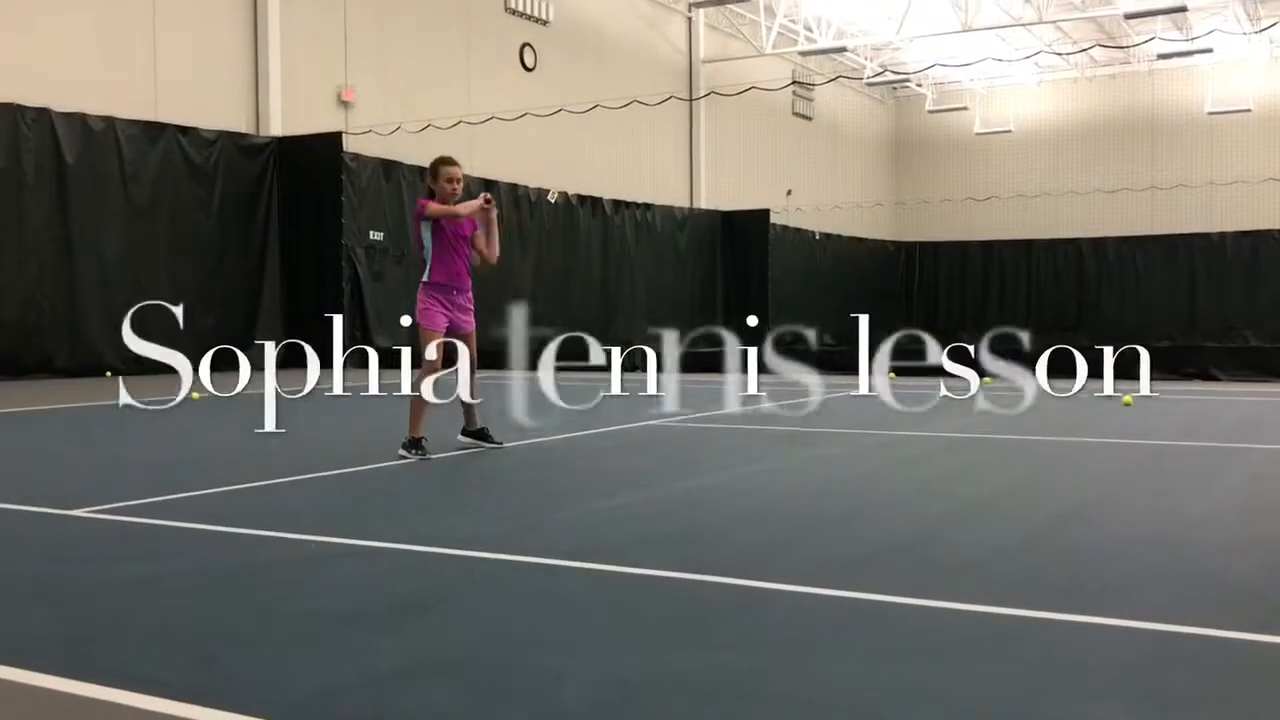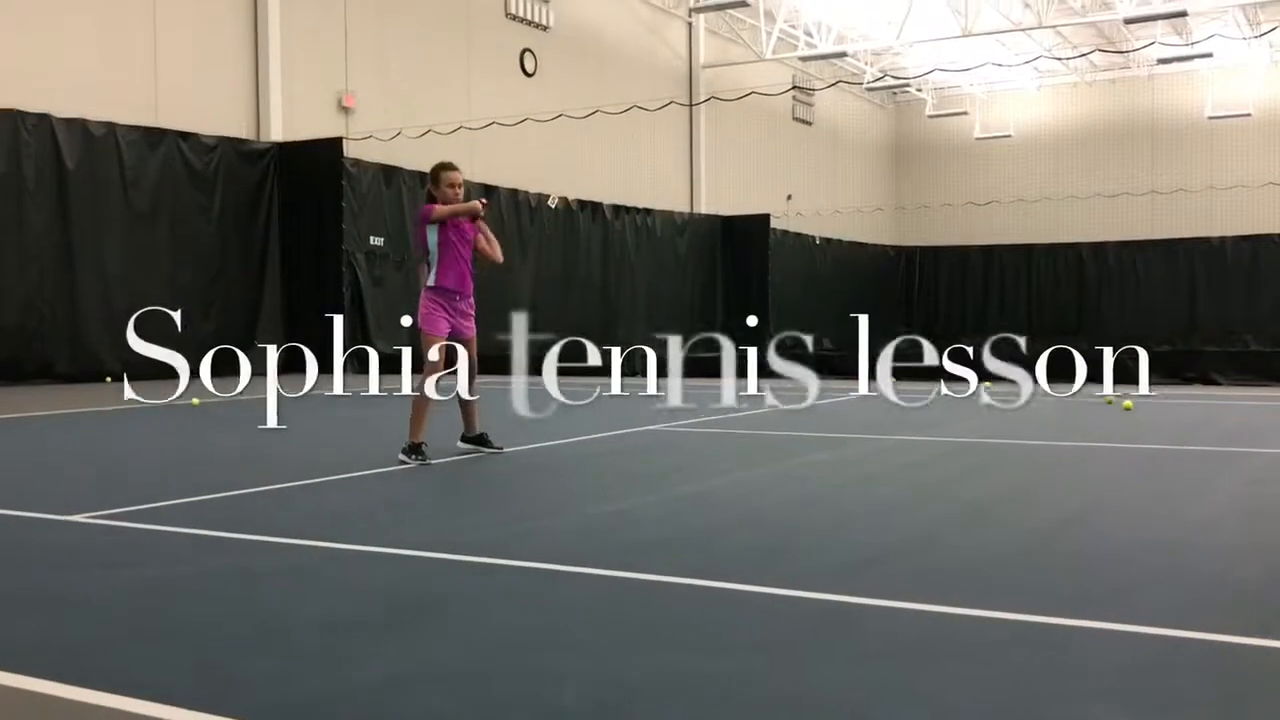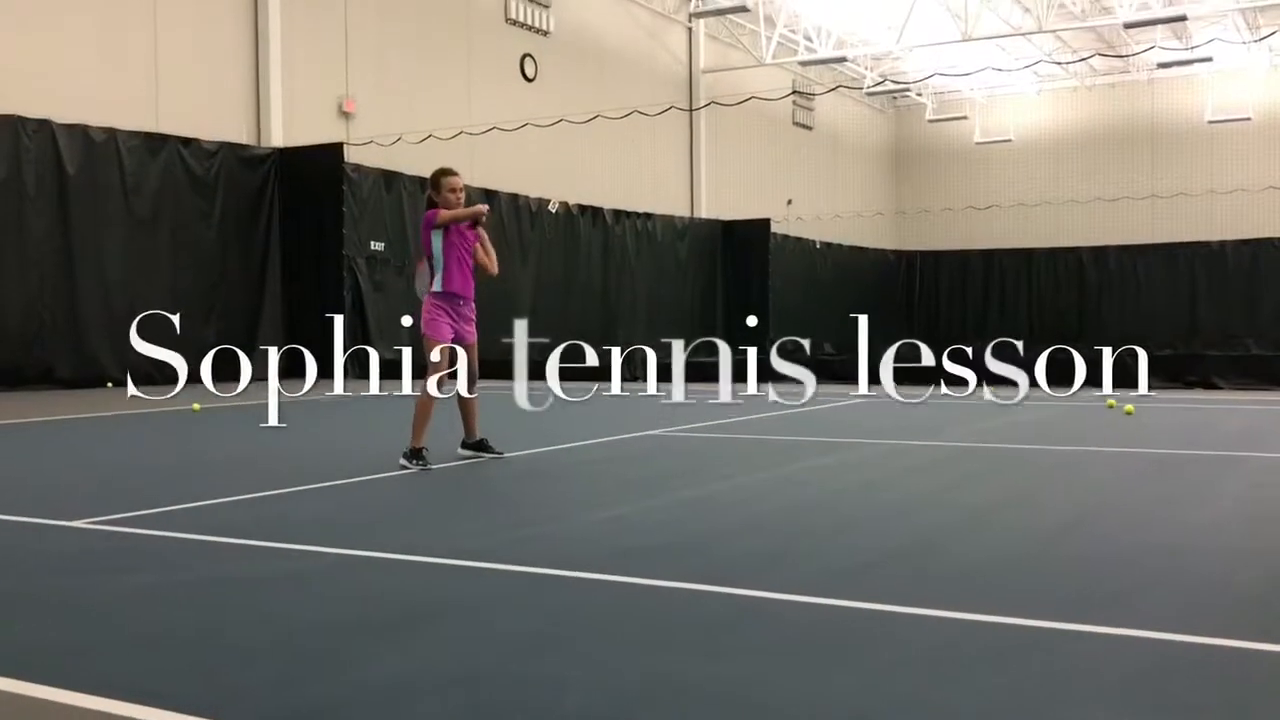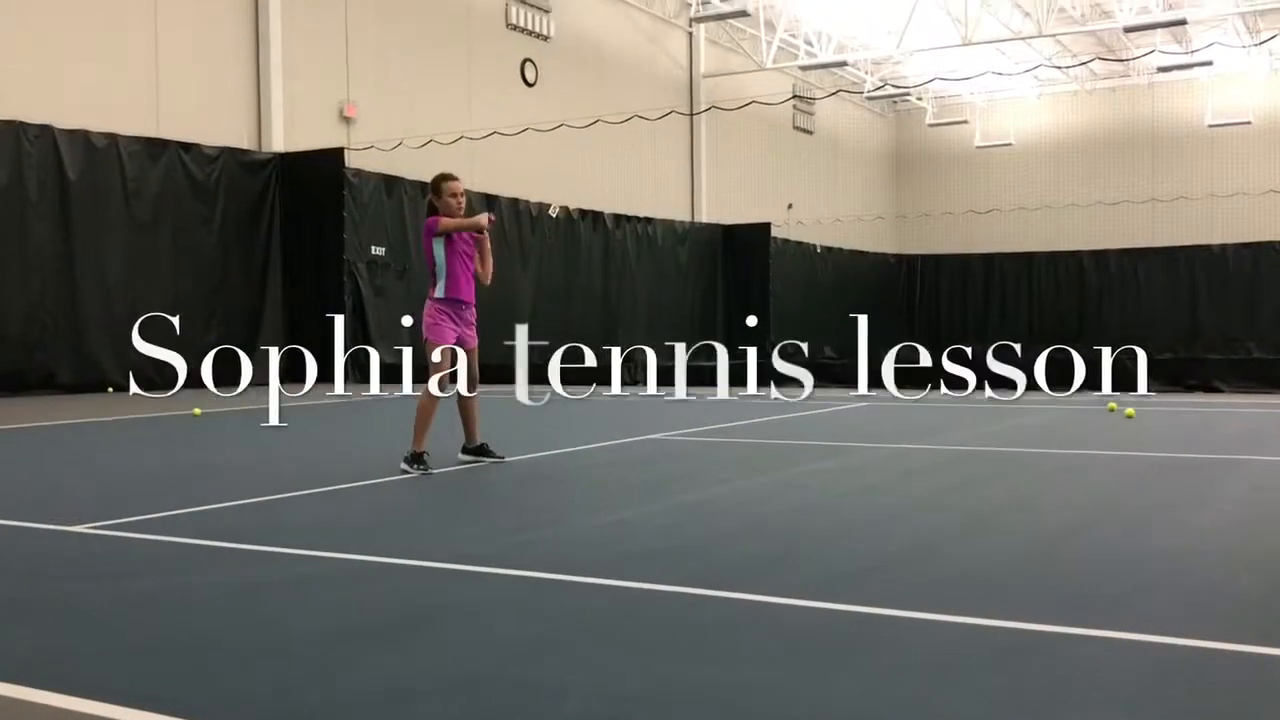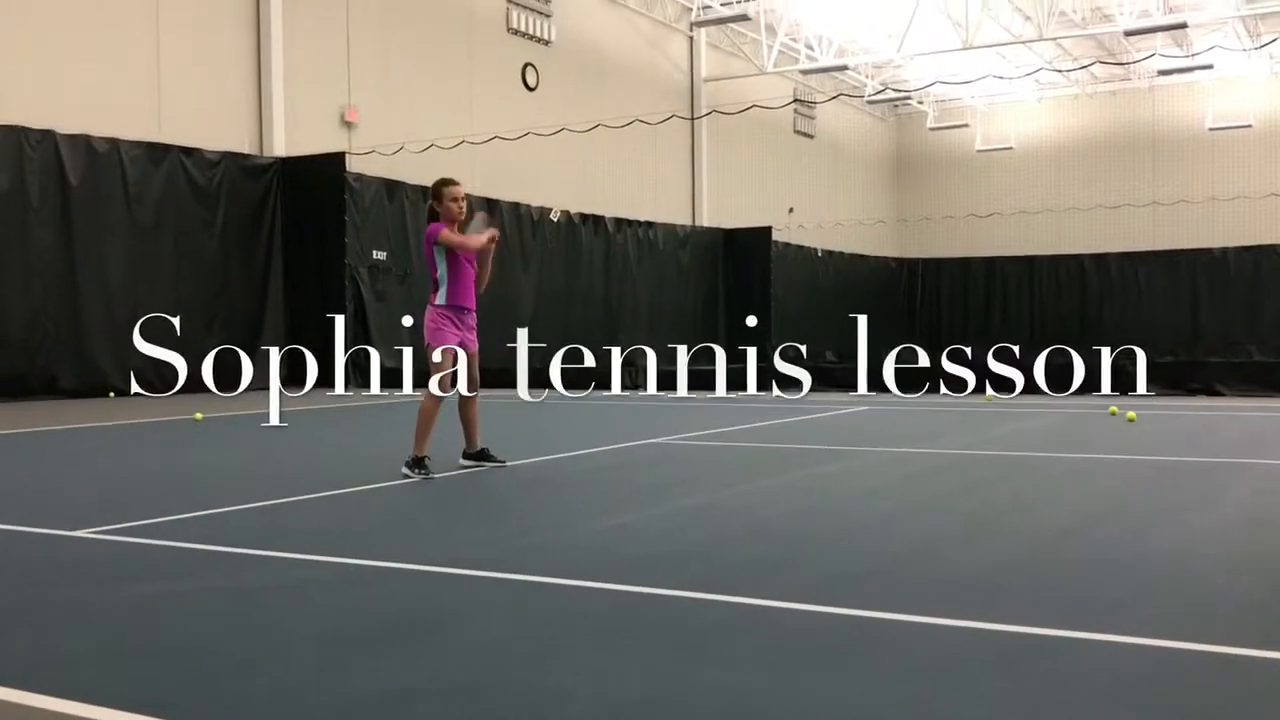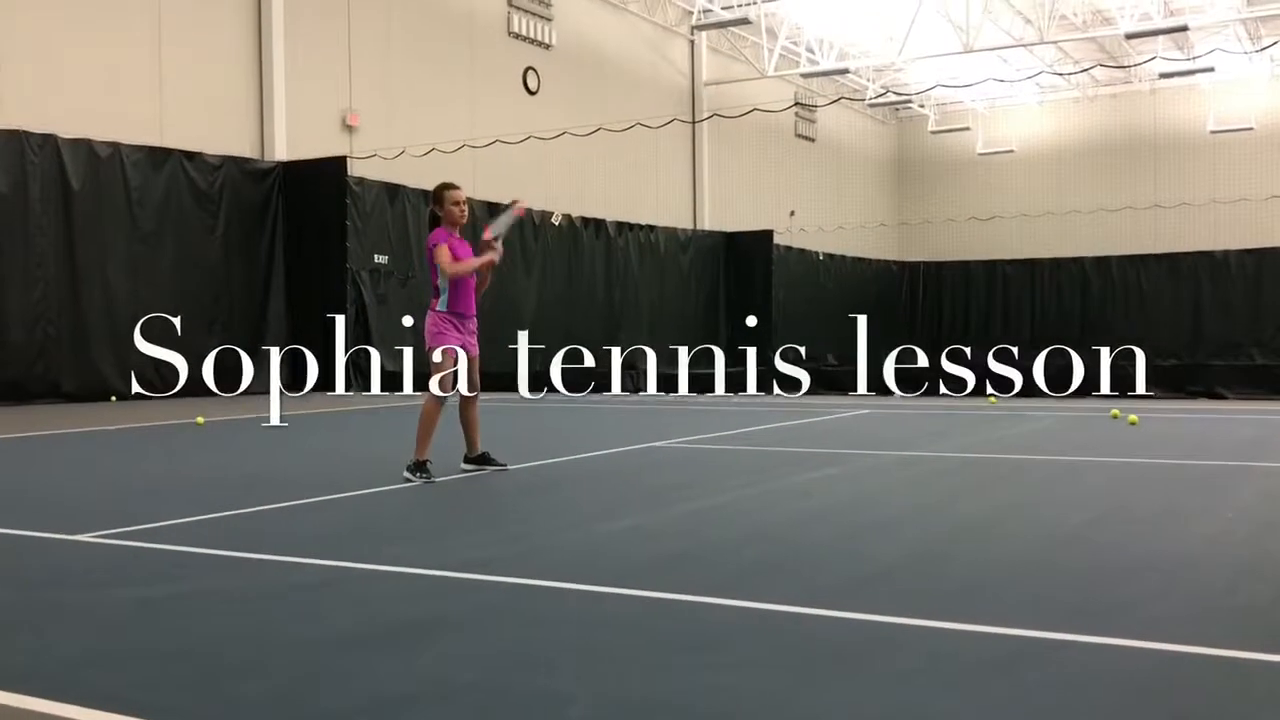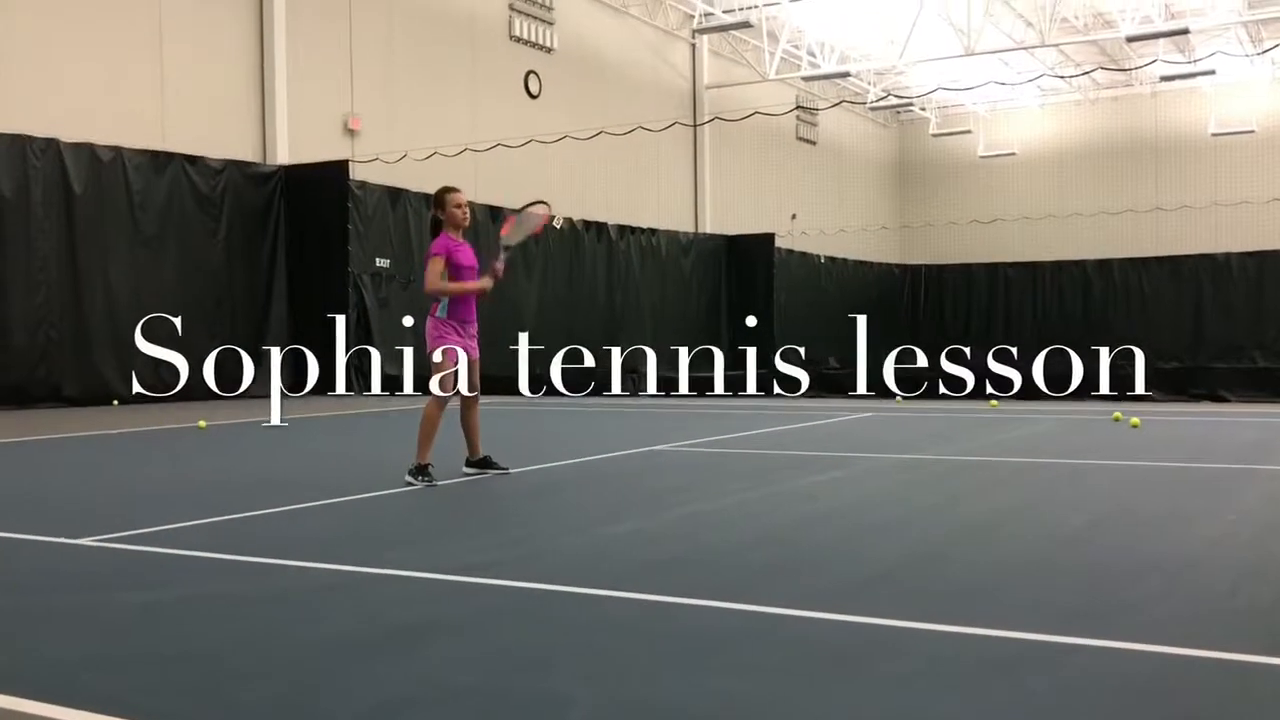
dt=0.1s
person 1, frame 1
left shoulder: (470, 220)
right shoulder: (426, 208)
left elbow: (490, 258)
right elbow: (457, 211)
left wrist: (490, 218)
right wrist: (477, 202)
left hip: (463, 298)
right hip: (434, 297)
left knee: (469, 365)
right knee: (431, 366)
left ankle: (471, 428)
right ankle: (413, 439)
person 1, frame 2
left shoulder: (469, 225)
right shoulder: (428, 214)
left elbow: (496, 257)
right elbow: (472, 206)
left wrist: (480, 222)
right wrist: (476, 207)
left hip: (464, 303)
right hip: (437, 302)
left knee: (469, 371)
right knee: (433, 373)
left ankle: (471, 434)
right ankle: (413, 444)
person 1, frame 3
left shoulder: (469, 231)
right shoulder: (432, 219)
left elbow: (492, 269)
right elbow: (477, 210)
left wrist: (480, 229)
right wrist: (479, 211)
left hip: (466, 308)
right hip: (440, 307)
left knee: (470, 376)
right knee: (436, 377)
left ankle: (472, 440)
right ankle: (414, 449)
person 1, frame 4
left shoulder: (469, 236)
right shoulder: (434, 224)
left elbow: (484, 279)
right elbow: (479, 221)
left wrist: (484, 240)
right wrist: (484, 221)
left hip: (466, 313)
right hip: (441, 311)
left knee: (470, 382)
left ankle: (472, 445)
right ankle: (415, 453)
person 1, frame 5
left shoulder: (467, 243)
right shoulder: (435, 231)
left elbow: (479, 286)
right elbow: (467, 243)
left wrist: (488, 250)
right wrist: (487, 234)
left hip: (467, 317)
right hip: (443, 316)
left knee: (471, 386)
right knee: (440, 387)
left ankle: (473, 450)
right ankle: (416, 458)
person 1, frame 6
left shoulder: (463, 243)
right shoulder: (439, 238)
left elbow: (475, 289)
right elbow: (449, 272)
left wrist: (490, 260)
right wrist: (485, 259)
left hip: (467, 323)
right hip: (444, 322)
left knee: (471, 391)
right knee: (441, 391)
left ankle: (474, 454)
right ankle: (417, 462)
person 1, frame 7
left shoulder: (466, 247)
right shoulder: (441, 244)
right elbow: (432, 286)
left wrist: (490, 279)
right wrist: (474, 284)
left hip: (467, 327)
right hip: (444, 326)
left knee: (471, 394)
right knee: (442, 394)
left ankle: (475, 458)
right ankle: (419, 465)
